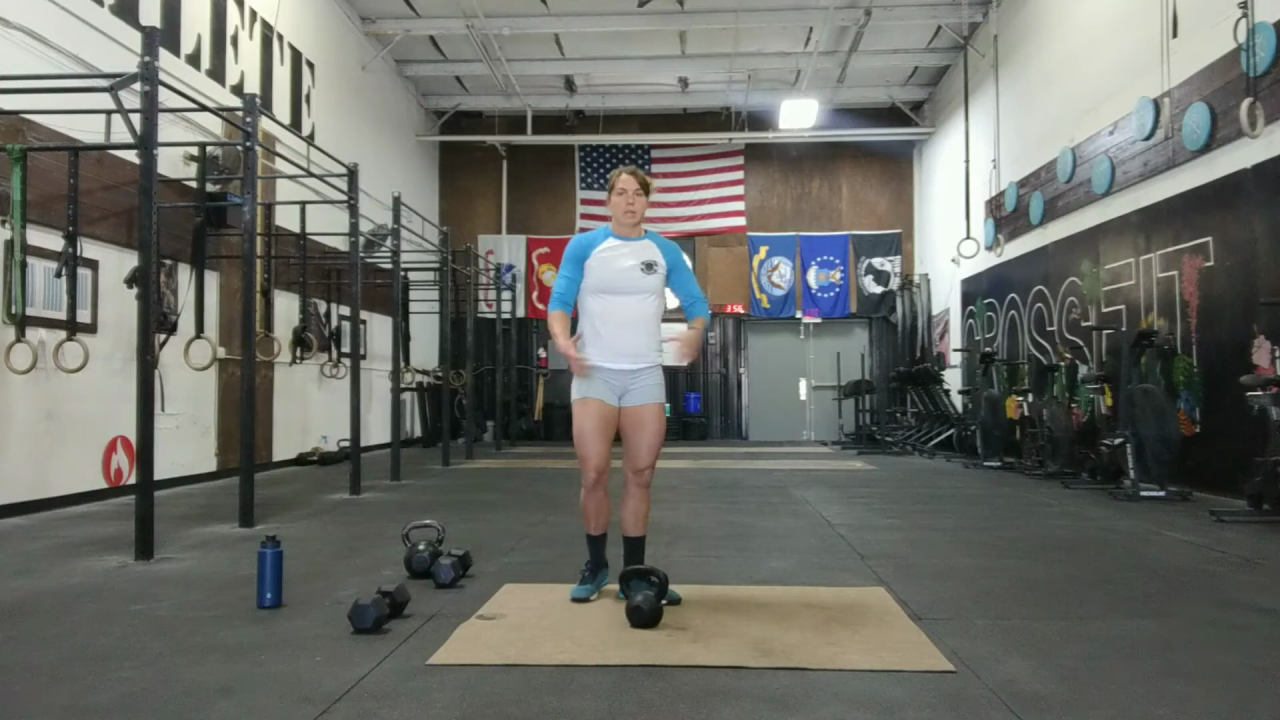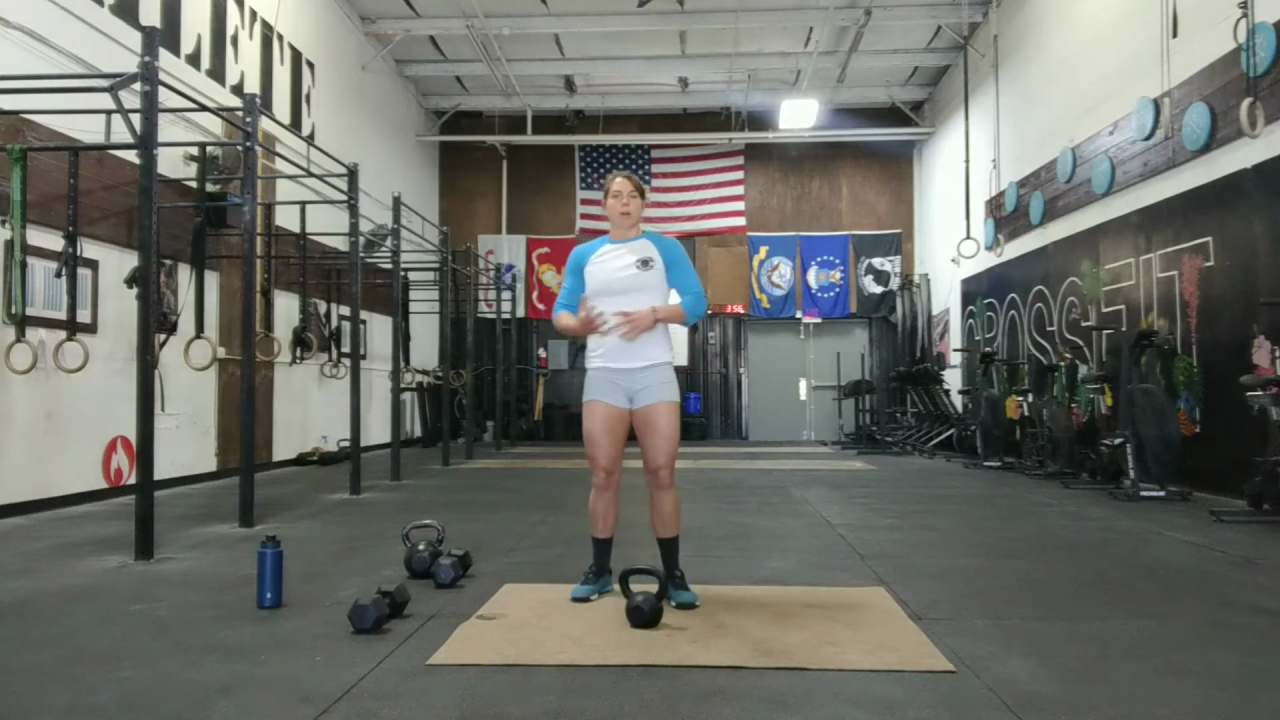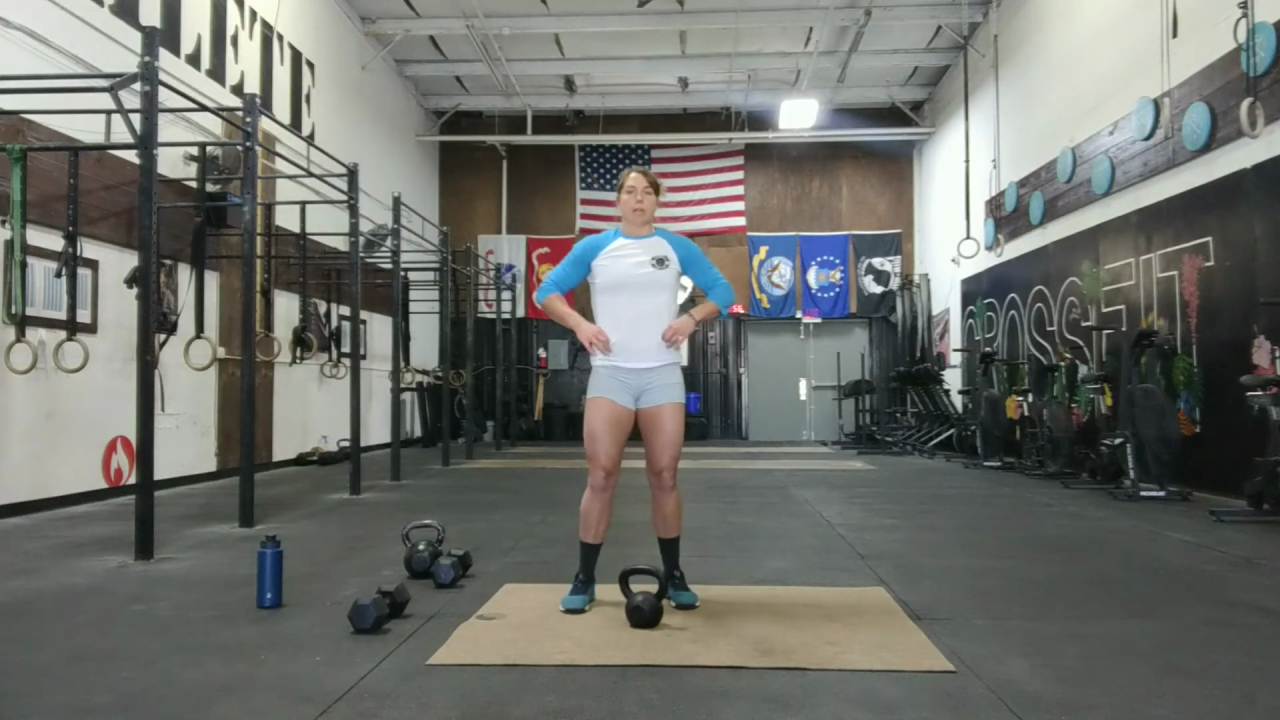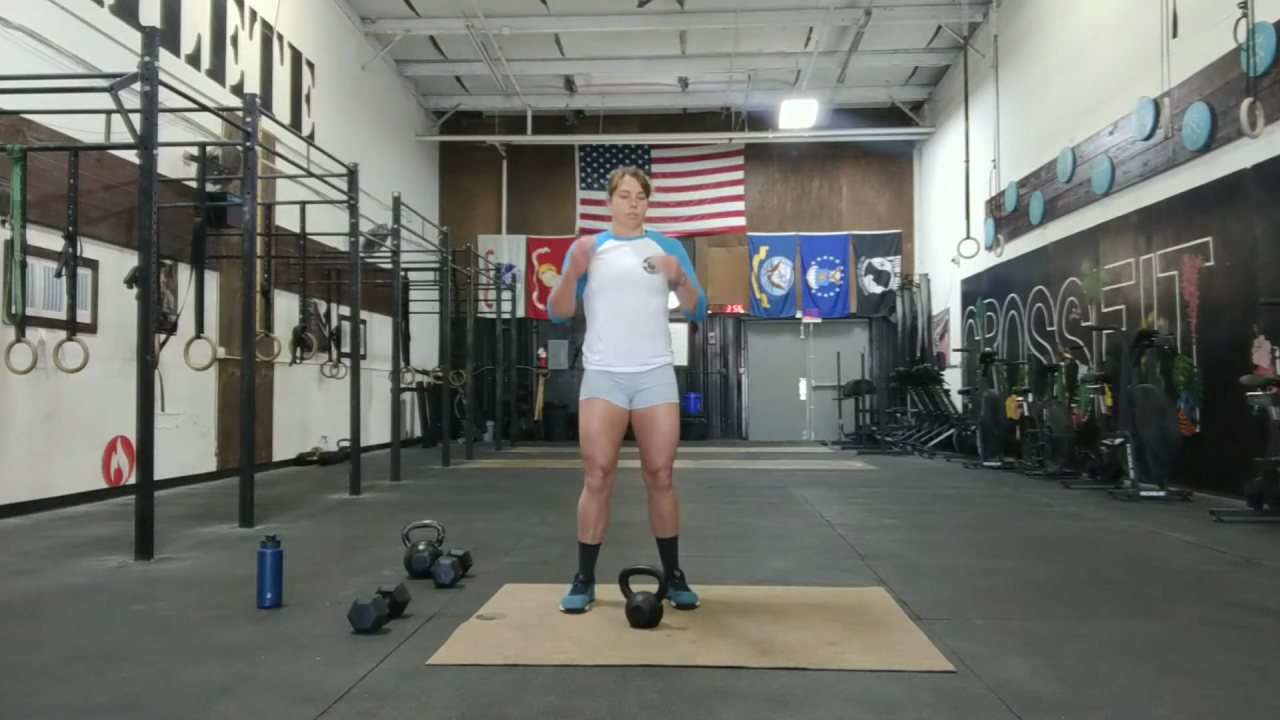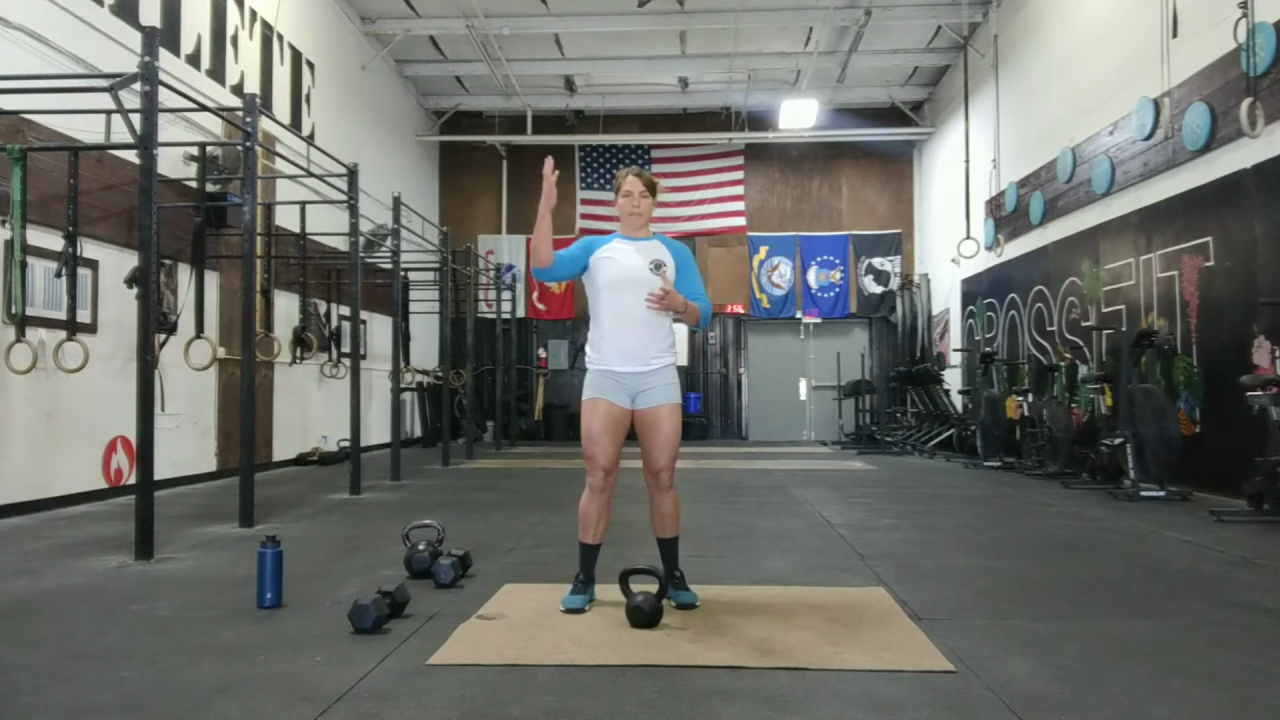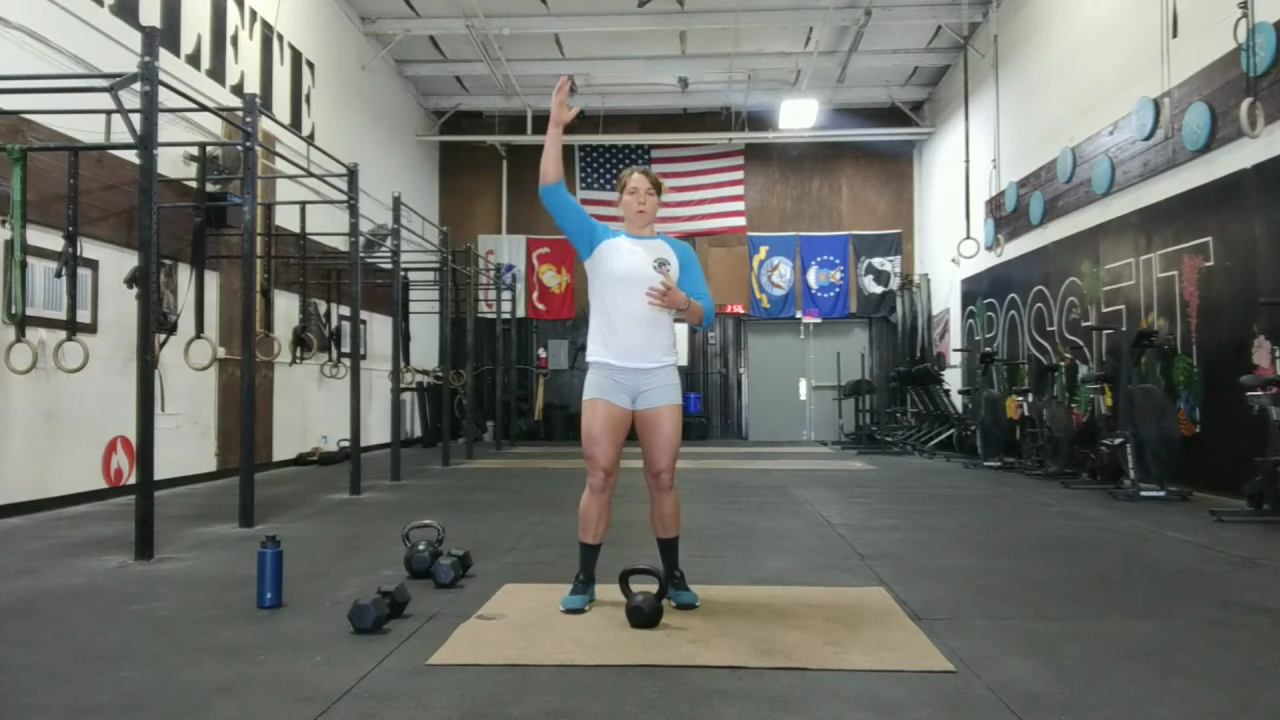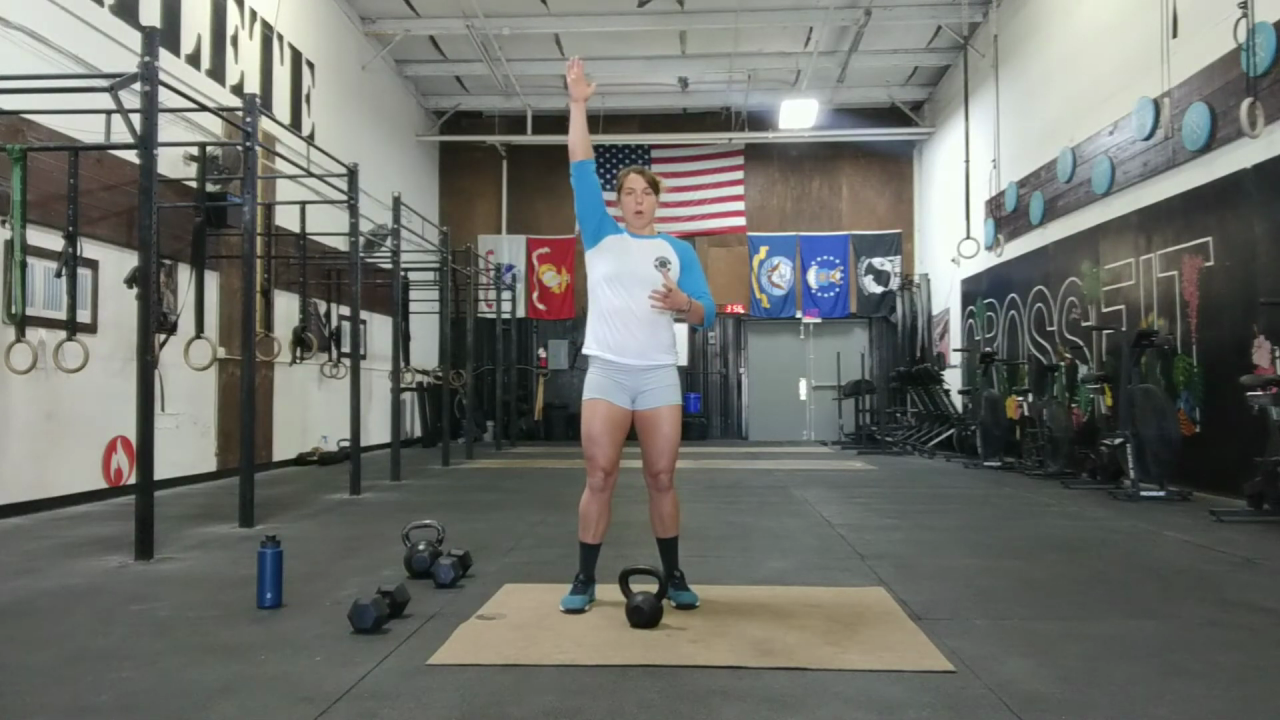
dt=0.7s
person 1, frame 1
left shoulder: (666, 251)
right shoulder: (583, 246)
left elbow: (695, 302)
right elbow: (560, 301)
left wrist: (694, 331)
right wrist: (562, 341)
left hip: (645, 376)
right hip: (594, 374)
left knee: (640, 476)
right knee: (593, 474)
left ankle: (636, 573)
right ankle: (595, 565)
person 1, frame 2
left shoulder: (666, 248)
right shoulder: (583, 255)
left elbow: (696, 304)
right elbow: (560, 312)
left wrist: (656, 315)
right wrist: (577, 324)
left hip: (655, 374)
right hip: (603, 376)
left knee: (661, 476)
right knee: (603, 476)
left ankle: (673, 575)
right ankle: (600, 569)
person 1, frame 3
left shoulder: (678, 247)
right shoulder: (593, 247)
left elbow: (722, 290)
right elbow: (548, 291)
left wrist: (690, 318)
right wrist: (579, 324)
left hip: (663, 375)
right hip: (610, 374)
left knee: (664, 477)
right knee: (601, 478)
left ankle: (673, 575)
right ankle: (584, 579)
person 1, frame 4
left shoulder: (667, 247)
right shoulder: (588, 248)
left elbow: (696, 311)
right elbow: (558, 313)
left wrist: (680, 278)
right wrist: (573, 271)
left hip: (656, 375)
right hip: (603, 376)
left knee: (660, 477)
right knee: (597, 478)
left ankle: (673, 576)
right ankle: (584, 579)
person 1, frame 5
left shoulder: (675, 252)
right shoulder: (592, 248)
left elbow: (702, 315)
right elbow: (543, 270)
left wrist: (679, 305)
right wrist: (546, 207)
left hip: (658, 376)
right hip: (605, 376)
left knee: (662, 478)
right knee: (598, 478)
left ankle: (673, 575)
right ankle: (584, 579)
person 1, frame 6
left shoulder: (678, 251)
right shoulder: (598, 240)
left elbow: (704, 314)
right elbow: (552, 193)
left wrist: (680, 301)
right wrist: (556, 126)
left hip: (660, 375)
right hip: (606, 373)
left knee: (662, 477)
right knee: (599, 477)
left ankle: (674, 575)
right ankle: (584, 579)
person 1, frame 7
left shoulder: (679, 251)
right shoulder: (600, 235)
left elbow: (706, 313)
right elbow: (581, 170)
left wrist: (682, 302)
right wrist: (578, 105)
left hip: (659, 374)
right hip: (606, 373)
left knee: (661, 478)
right knee: (599, 476)
left ankle: (673, 575)
right ankle: (584, 578)
